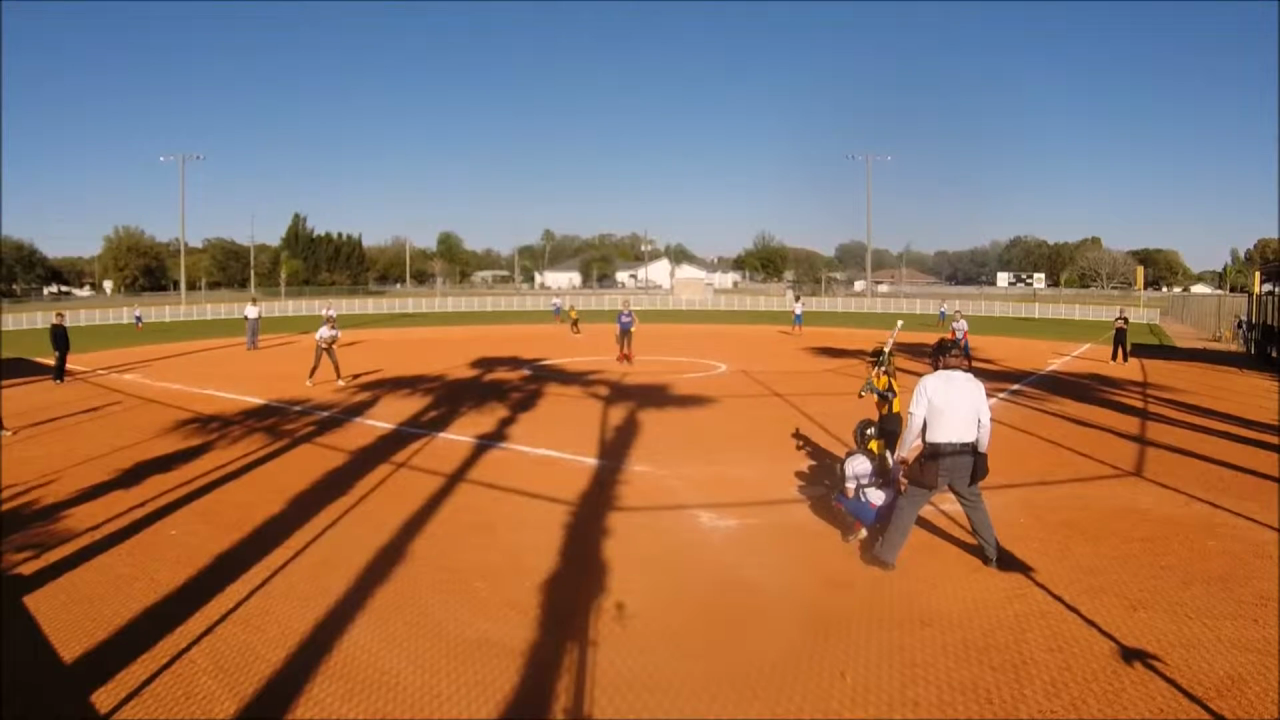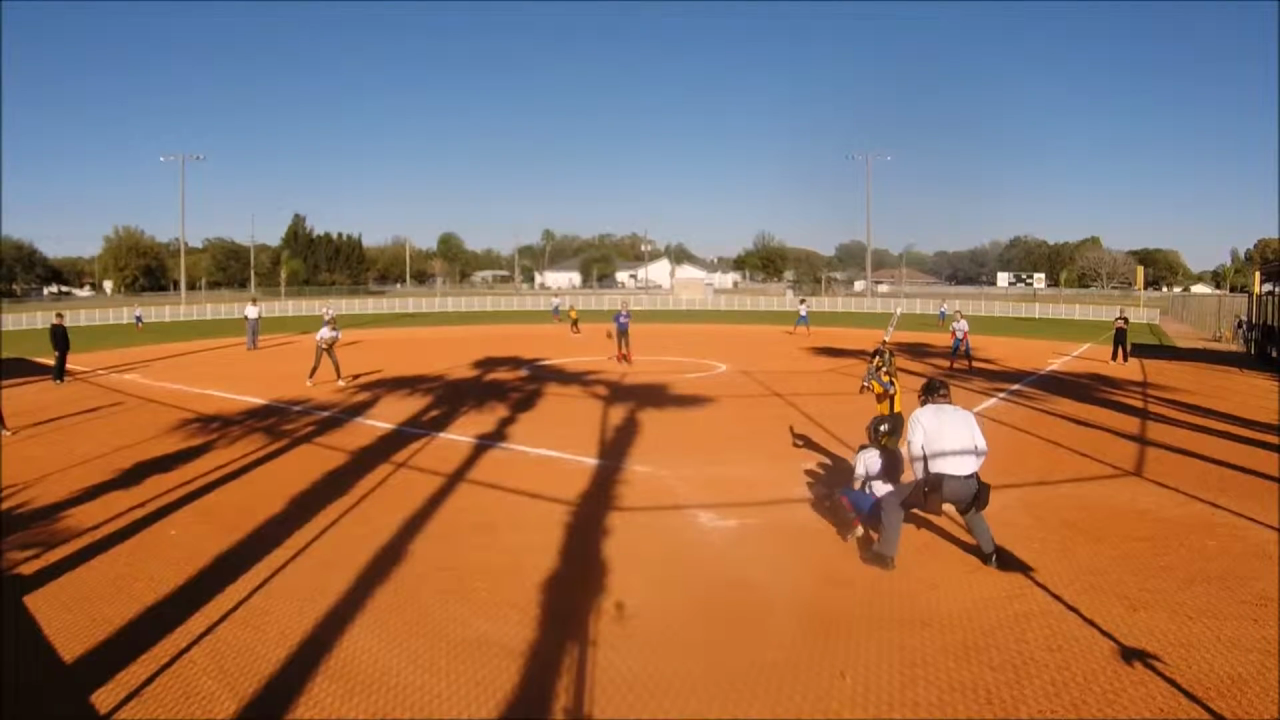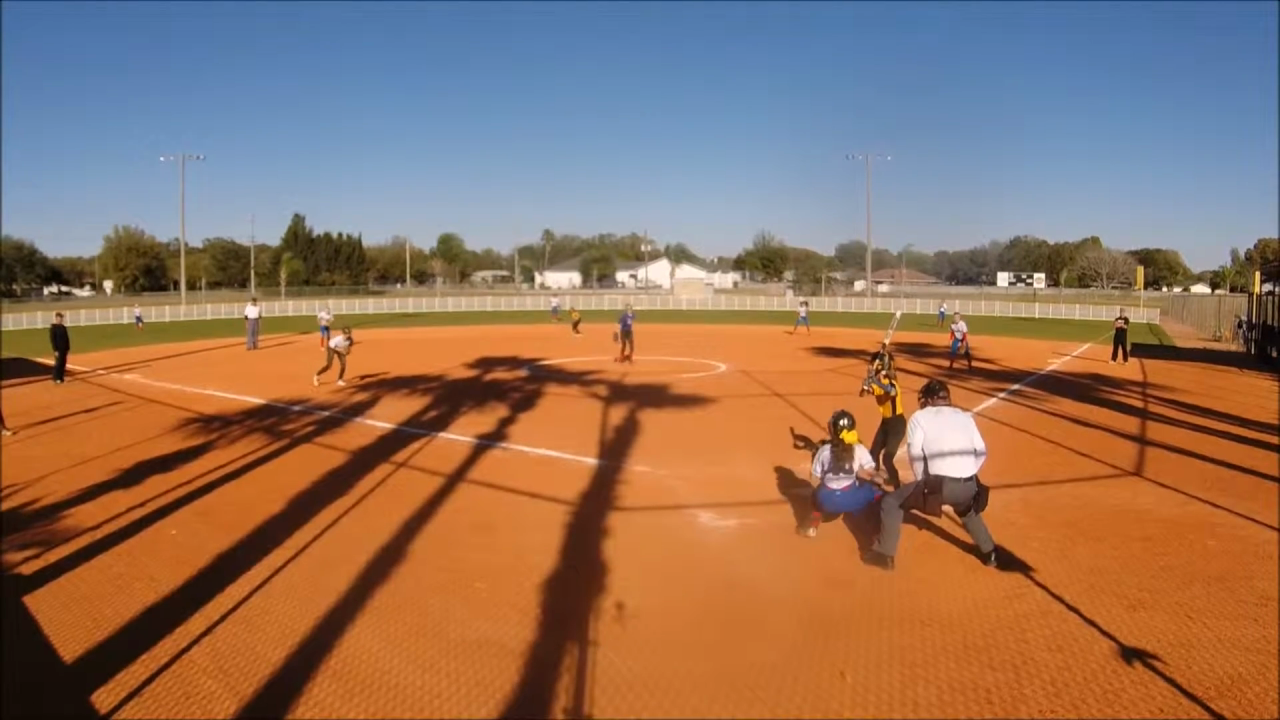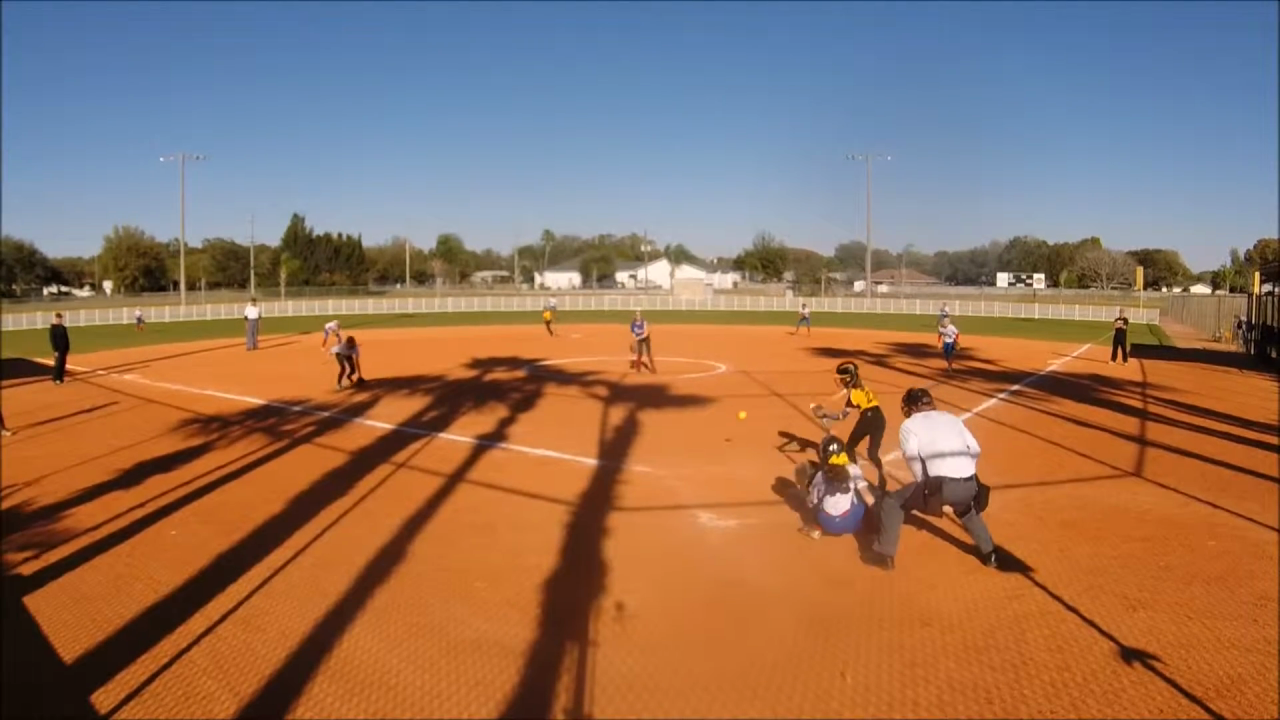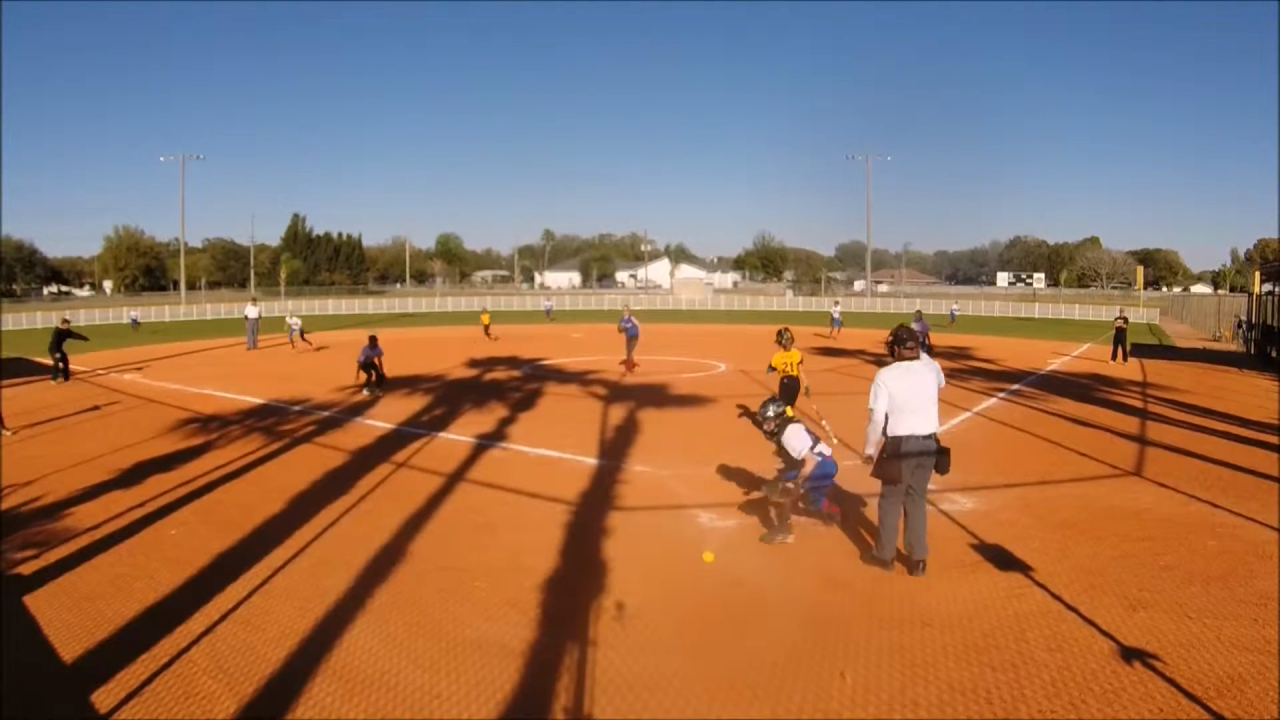
dt=1s
person 1, frame 1
left shoulder: (928, 382)
right shoulder: (976, 385)
left elbow: (915, 422)
right elbow: (985, 424)
left wrist: (901, 452)
right wrist: (980, 455)
left hip: (936, 455)
right hip: (966, 456)
left knee: (907, 504)
right knee: (974, 504)
left ankle: (884, 555)
right ankle: (993, 554)
person 1, frame 2
left shoulder: (920, 414)
right shoulder: (967, 415)
left elbow: (915, 450)
right elbow: (982, 450)
left wrist: (922, 481)
left hip: (940, 482)
right hip: (969, 484)
left knee: (891, 501)
right knee: (970, 507)
left ankle: (884, 555)
right ankle: (990, 554)
person 1, frame 3
left shoulder: (920, 417)
right shoulder: (965, 417)
left elbow: (915, 453)
right elbow: (981, 452)
left wrist: (922, 481)
left hip: (939, 484)
right hip: (969, 486)
left knee: (890, 502)
right knee: (967, 510)
left ankle: (884, 555)
right ankle: (990, 554)
person 1, frame 4
left shoulder: (909, 424)
right shoulder: (952, 418)
left elbow: (912, 457)
right elbow: (975, 449)
left wrist: (924, 484)
left hip: (939, 485)
right hip: (969, 485)
left knee: (890, 503)
right knee: (967, 509)
left ankle: (884, 555)
right ankle: (989, 553)
person 1, frame 5
left shoulder: (885, 375)
right shoulder: (932, 368)
left elbow: (877, 417)
left wrist: (869, 448)
right wrist: (920, 354)
left hip: (900, 445)
right hip: (928, 444)
left knee: (891, 500)
right knee: (916, 501)
left ankle: (884, 556)
right ankle: (918, 559)
